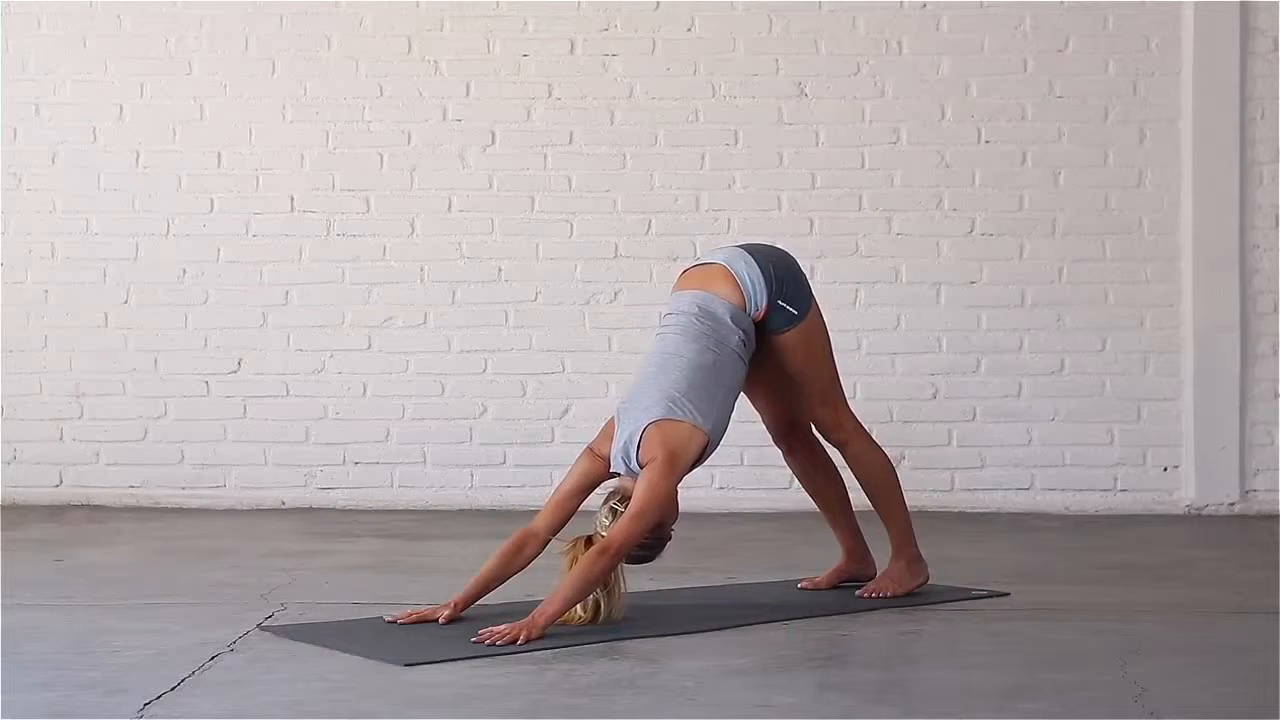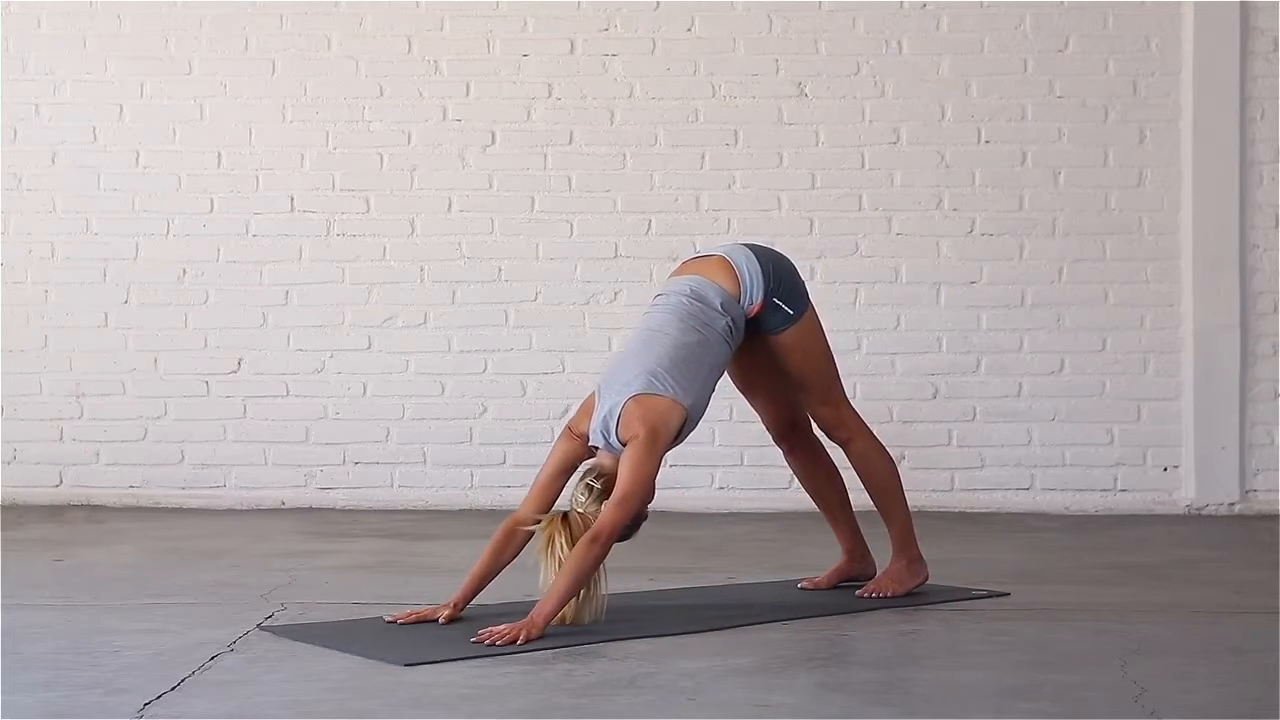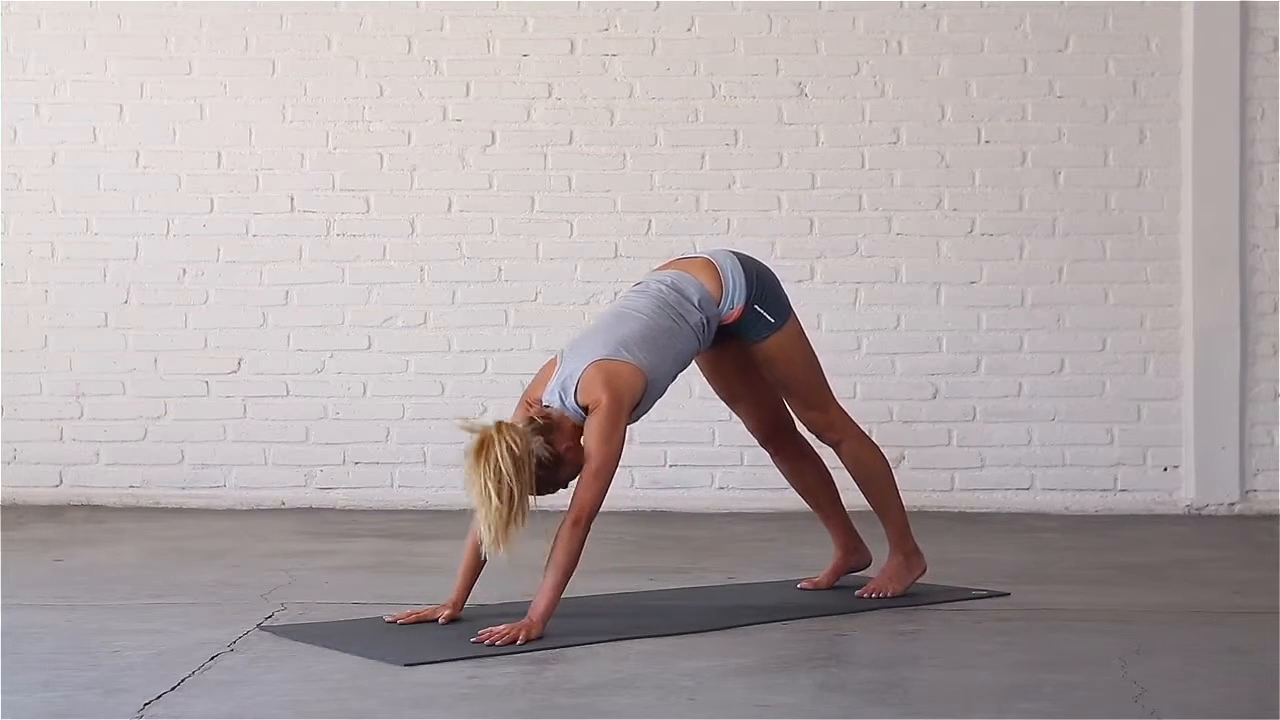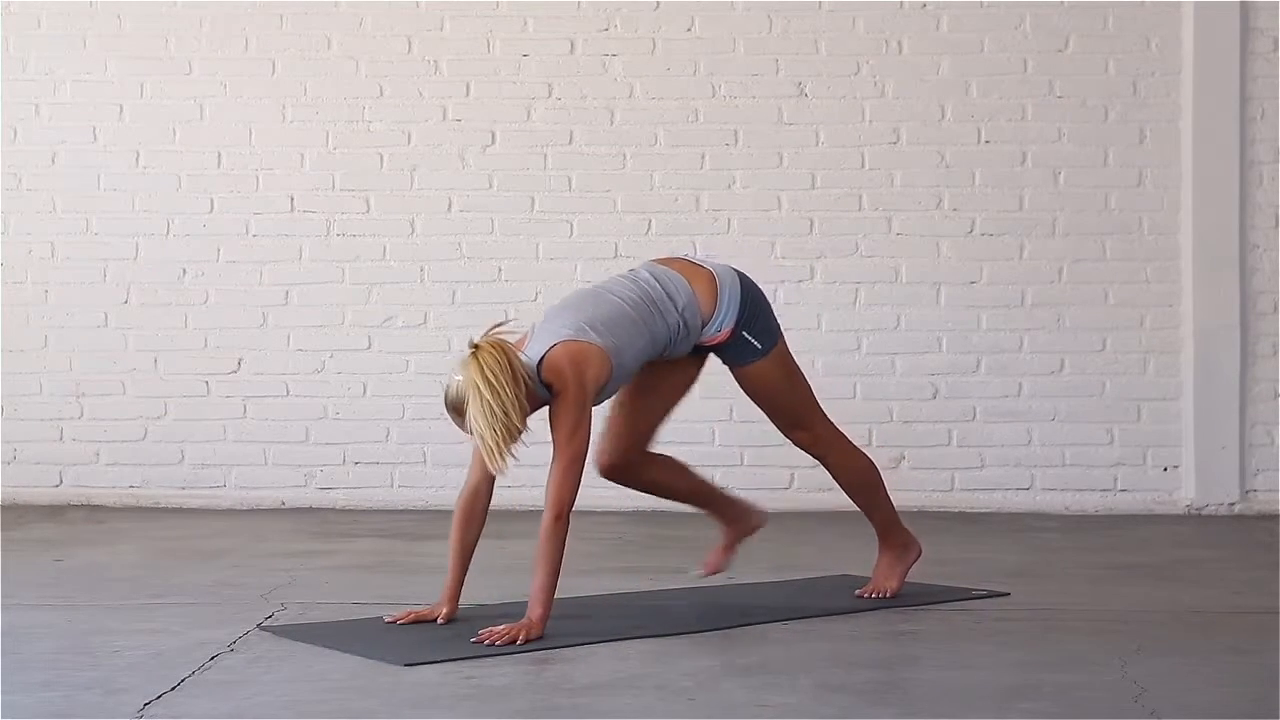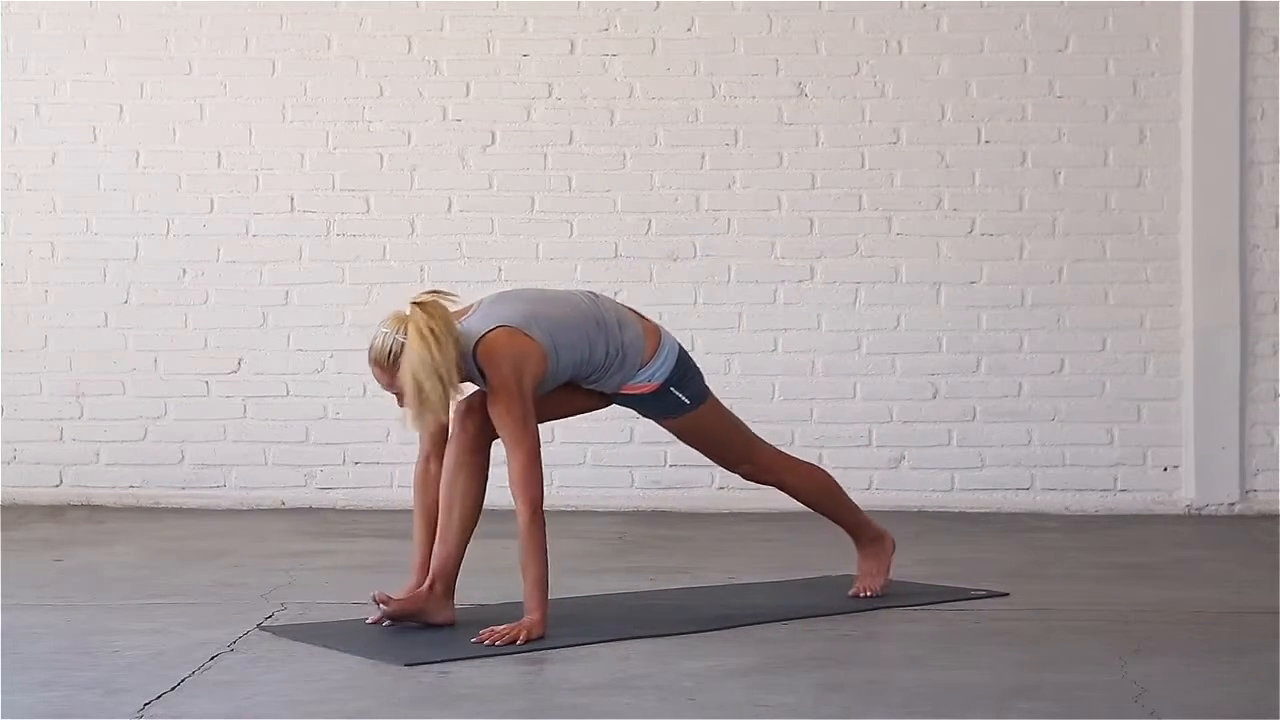
dt=1s
person 1, frame 1
left shoulder: (665, 450)
right shoulder: (611, 446)
left elbow: (609, 549)
right elbow: (534, 534)
left wrist: (538, 621)
right wrist: (457, 603)
left hip: (760, 281)
right hip: (712, 289)
left knee: (834, 423)
right knee: (791, 433)
left ankle: (908, 559)
right ankle: (856, 556)
person 1, frame 2
left shoulder: (644, 426)
right shoulder: (588, 425)
left elbow: (599, 535)
right elbow: (523, 519)
left wrist: (537, 620)
right wrist: (455, 603)
left hip: (755, 281)
right hip: (713, 288)
left knee: (835, 421)
right knee: (789, 431)
left ankle: (908, 558)
right ankle: (856, 557)
person 1, frame 3
left shoulder: (603, 393)
right shoulder: (539, 396)
left elbow: (580, 517)
right elbow: (493, 497)
left wrist: (535, 619)
right wrist: (453, 601)
left hip: (737, 290)
right hip: (698, 297)
left knee: (826, 422)
right knee: (774, 434)
left ankle: (905, 552)
right ankle: (850, 548)
person 1, frame 4
left shoulder: (567, 374)
right shoulder: (505, 367)
left elbow: (557, 508)
right elbow: (476, 488)
left wrist: (536, 617)
right wrist: (448, 598)
left hip: (723, 308)
right hip: (679, 306)
left knee: (811, 435)
right knee: (617, 461)
left ankle: (897, 542)
right ankle: (736, 518)
person 1, frame 5
left shoulder: (499, 363)
right shoulder: (435, 342)
left elbow: (529, 503)
right elbow: (430, 459)
left wrist: (535, 614)
right wrist: (420, 574)
left hip: (643, 363)
right hip: (590, 356)
left knee: (754, 461)
right knee: (468, 424)
left ankle: (870, 538)
right ankle: (439, 593)
